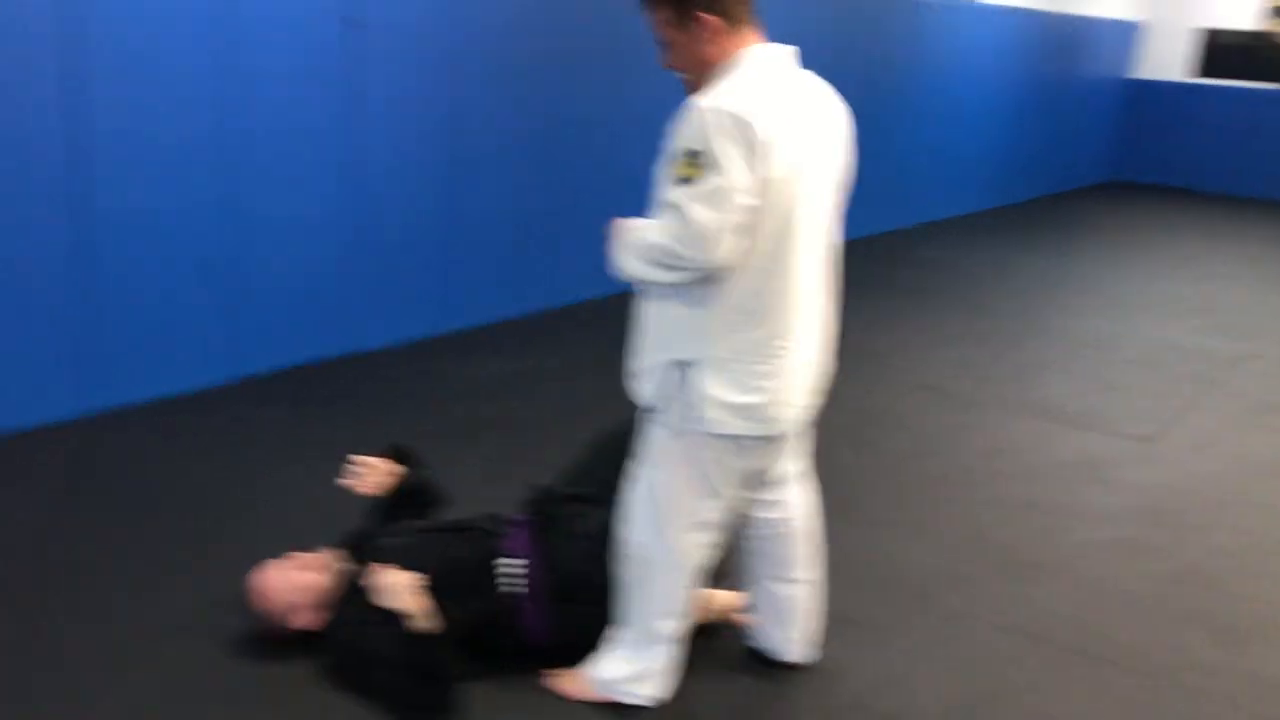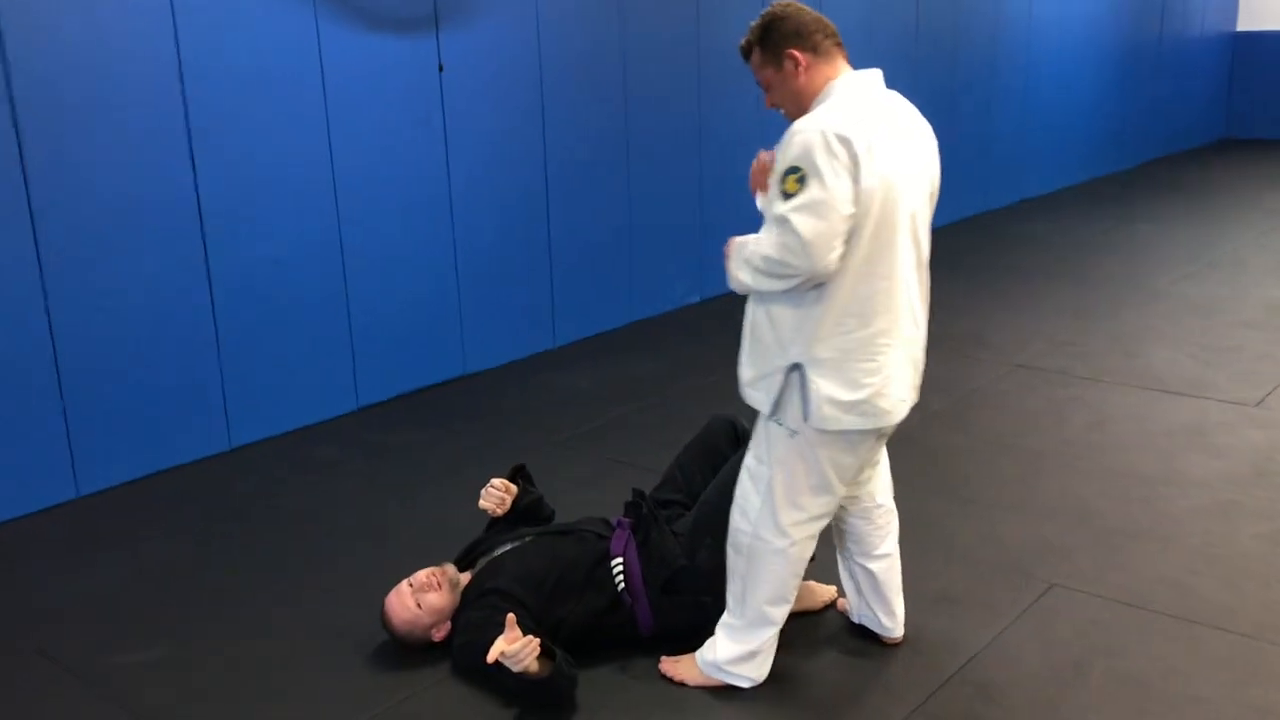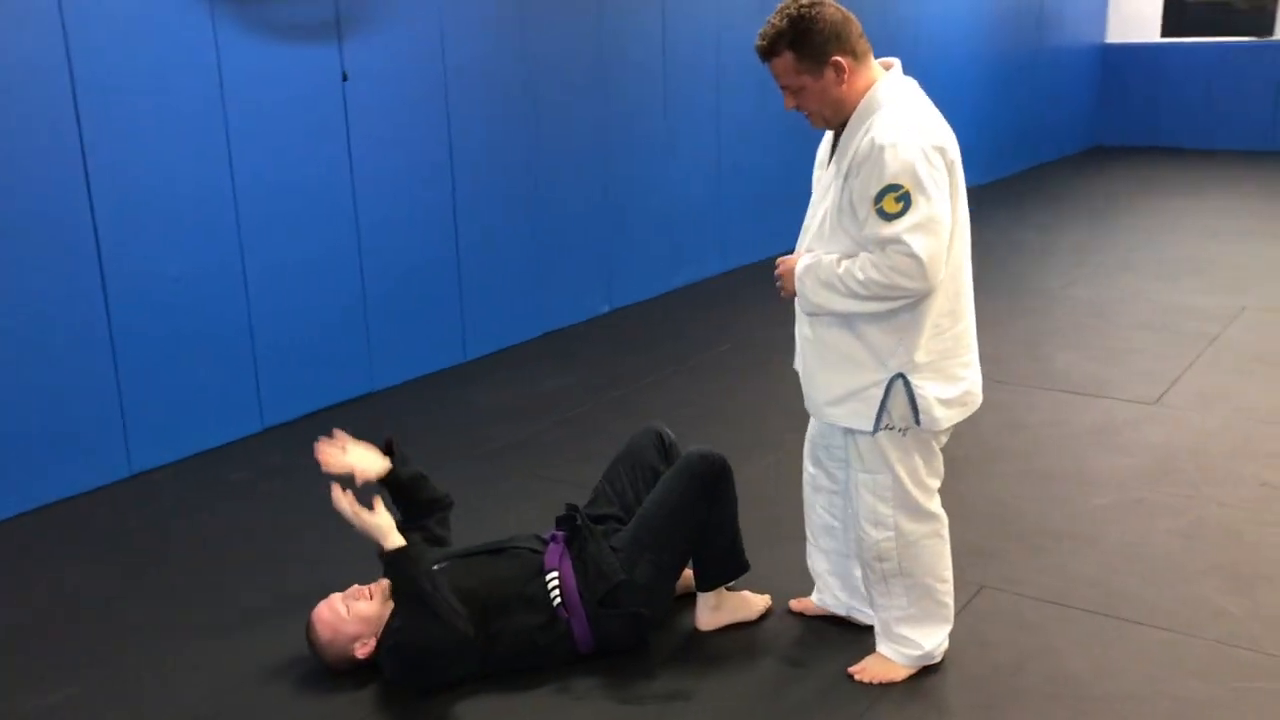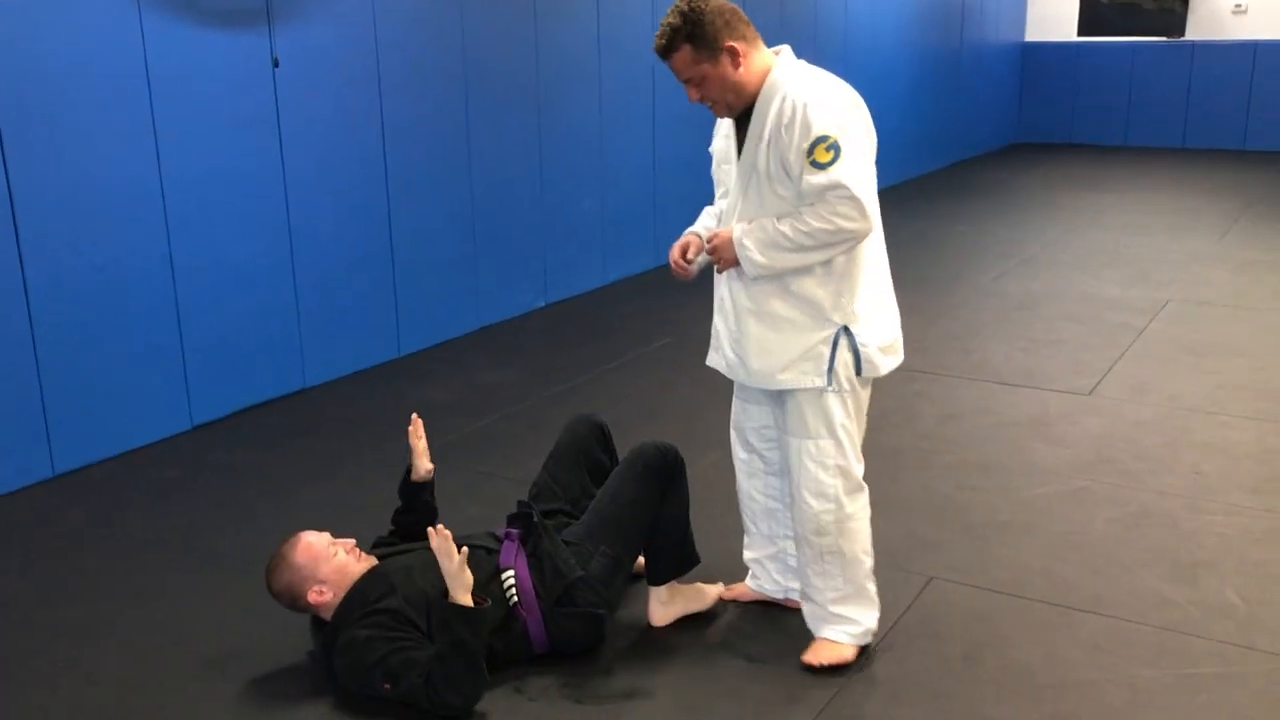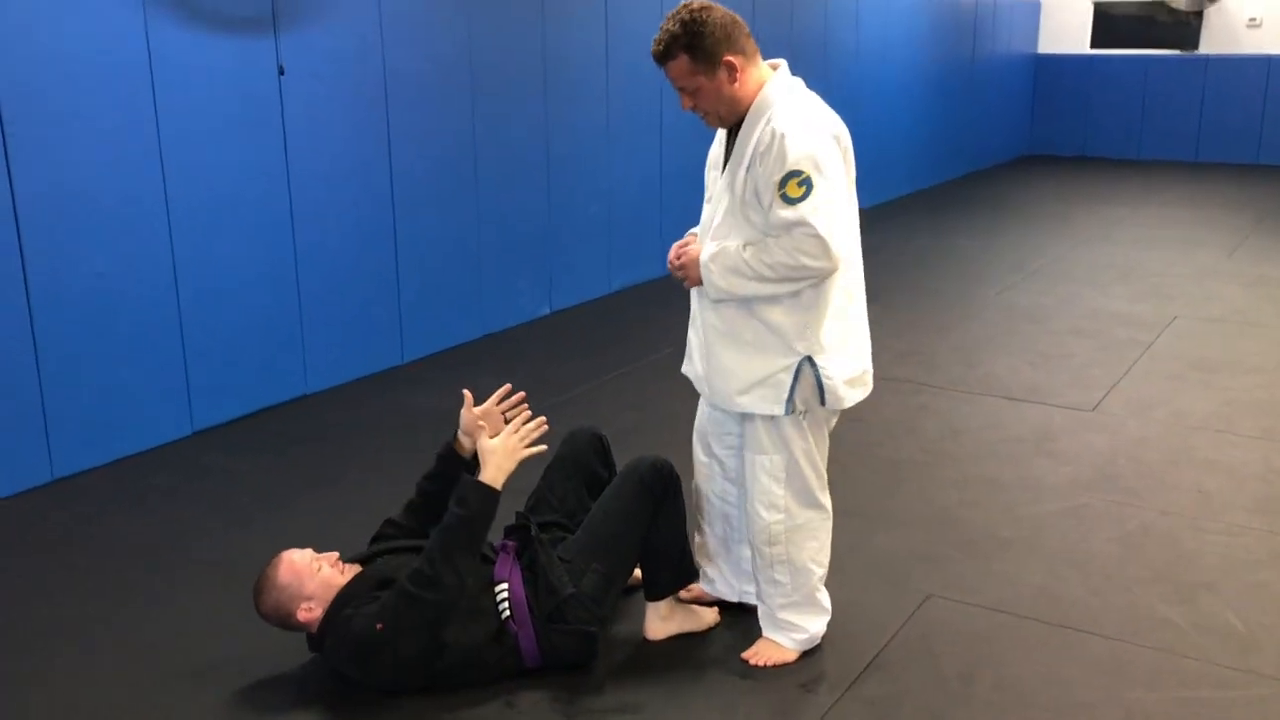
dt=1s
person 1, frame 1
left shoulder: (721, 111)
right shoulder: (818, 98)
left elbow: (696, 244)
left wrist: (628, 239)
left hip: (721, 369)
right hip: (789, 353)
left knee: (666, 520)
right knee: (779, 501)
left ankle: (631, 671)
right ankle: (785, 634)
person 1, frame 2
left shoulder: (821, 133)
right shoulder: (903, 117)
left elbow: (806, 254)
left wrist: (744, 257)
right wrist: (783, 198)
left hip: (825, 366)
right hip: (880, 353)
left knee: (774, 512)
right knee: (859, 488)
left ankle: (733, 655)
right ankle: (880, 610)
person 1, frame 3
left shoulder: (899, 140)
right shoulder: (858, 116)
left elbow: (909, 268)
left wrist: (810, 278)
right wrist: (811, 266)
left hip: (894, 368)
right hip: (853, 355)
left knee: (894, 510)
right knee: (830, 474)
left ankle: (914, 639)
right ankle: (850, 596)
person 1, frame 4
left shoulder: (815, 104)
right shoulder: (735, 114)
left elbow: (847, 212)
left wrist: (746, 245)
right wrist: (704, 236)
left hip: (823, 333)
right hip: (762, 327)
left knee: (823, 484)
right knee: (760, 459)
left ankle: (845, 621)
right ankle: (776, 577)
person 1, frame 5
left shoulder: (798, 131)
right shoulder: (739, 121)
left elbow: (813, 249)
left wrist: (713, 266)
right wrist: (700, 240)
left hip: (790, 355)
right hip: (737, 344)
left knee: (782, 496)
right knee: (717, 466)
left ankle: (793, 625)
right ankle: (728, 581)
person 2, frame 1
left shoulder: (358, 551)
right shoulder: (352, 631)
left elbow: (425, 500)
left wrist: (393, 476)
right wrist: (416, 617)
left hip: (539, 533)
right hip: (559, 595)
left knee: (636, 438)
person 2, frame 2
left shoulder: (478, 556)
right shoulder: (477, 631)
left elbow: (540, 517)
right elbow: (557, 685)
left wrist: (512, 494)
right wrist: (529, 665)
left hip: (642, 534)
right hip: (671, 587)
left knee: (727, 432)
person 2, frame 3
left shoulder: (399, 586)
right shoulder: (405, 651)
left elbow: (432, 507)
right elbow: (450, 634)
left wrist: (382, 468)
right wrist: (388, 541)
left hip: (574, 553)
right hip: (607, 601)
left knee: (655, 442)
right knee: (705, 469)
left ankle: (679, 570)
right ankle: (715, 601)
person 2, frame 4
left shoulder: (360, 581)
right shoulder: (363, 649)
left elbow: (410, 537)
left wrist: (420, 475)
right wrist: (461, 593)
left hip: (524, 548)
right hip: (562, 594)
left knee: (587, 430)
right knee: (657, 459)
left ankle: (627, 551)
right ankle: (665, 594)
person 2, frame 5
left shoulder: (354, 581)
right shoulder: (364, 638)
left elbow: (416, 520)
right elbow: (439, 577)
left wrist: (465, 444)
right wrist: (491, 475)
left hip: (519, 564)
right hip: (552, 611)
left knee: (586, 443)
right knee: (653, 476)
left ankle: (622, 563)
right ankle: (662, 610)
